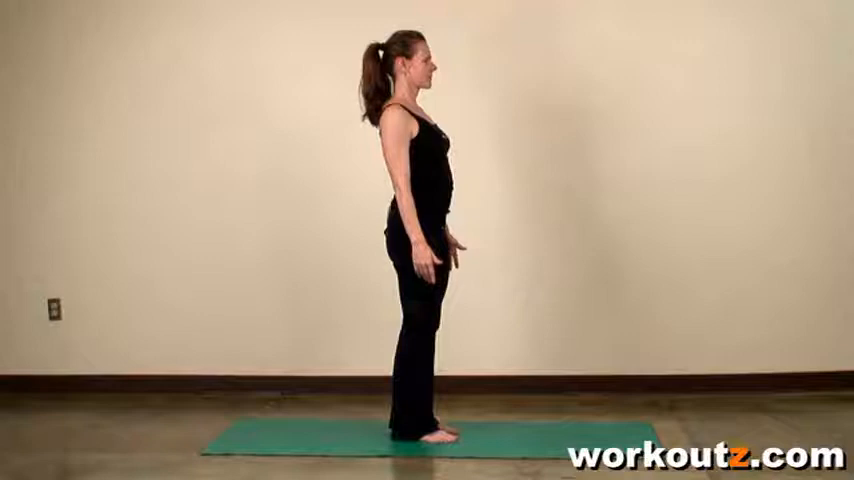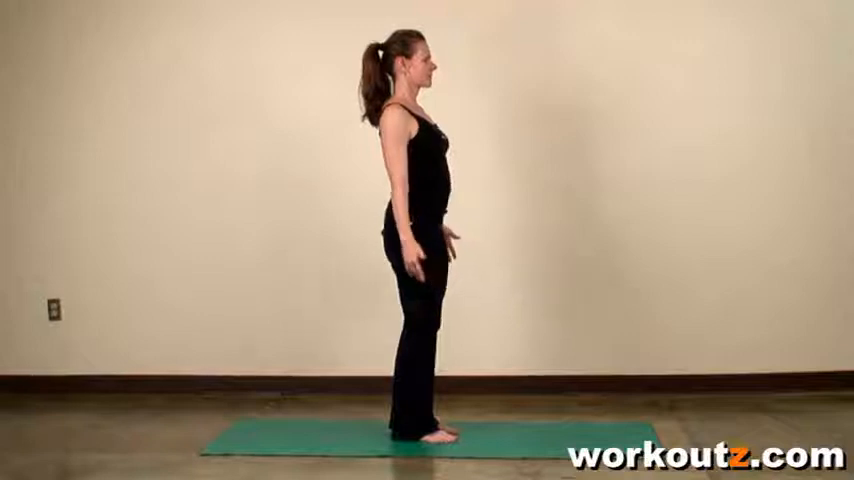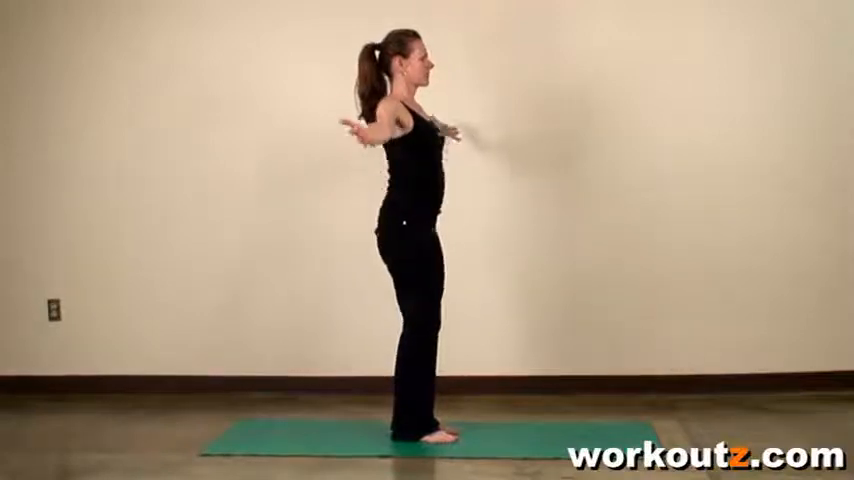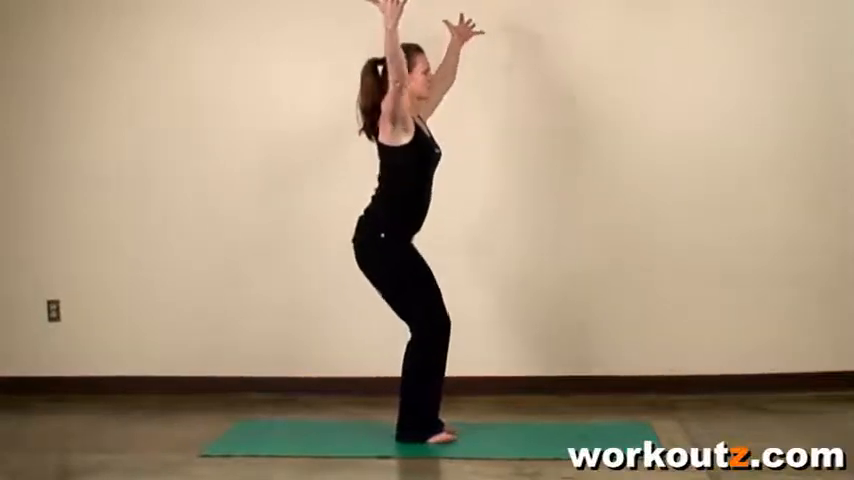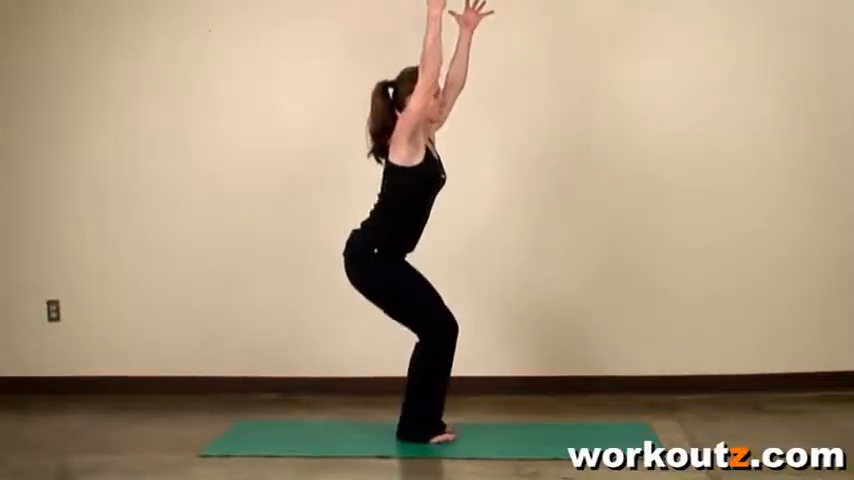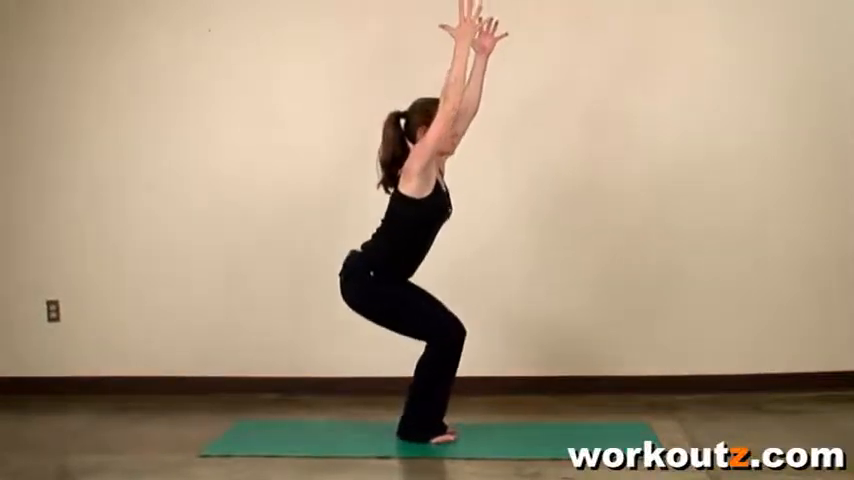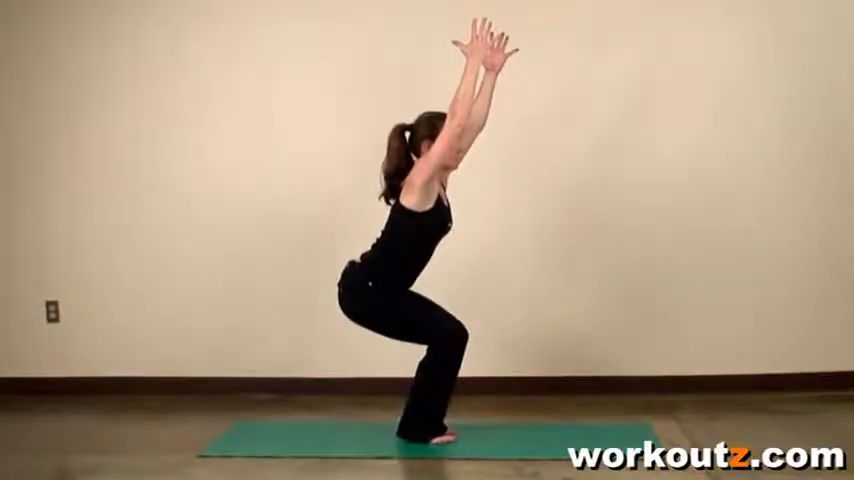
dt=0.7s
person 1, frame 1
left shoulder: (414, 111)
right shoulder: (394, 115)
right elbow: (402, 185)
right wrist: (417, 242)
left hip: (429, 228)
right hip: (413, 232)
left knee: (425, 327)
right knee: (418, 326)
left ankle: (418, 418)
right ankle: (411, 424)
person 1, frame 2
left shoulder: (414, 111)
right shoulder: (395, 115)
right elbow: (399, 182)
right wrist: (406, 239)
left hip: (428, 230)
right hip: (412, 232)
left knee: (426, 326)
right knee: (419, 326)
left ankle: (418, 418)
right ankle: (411, 424)
person 1, frame 3
left shoulder: (412, 107)
right shoulder: (391, 107)
right elbow: (380, 132)
left wrist: (443, 130)
right wrist: (366, 134)
left hip: (421, 228)
right hip: (403, 229)
left knee: (426, 324)
right knee: (420, 324)
left ankle: (419, 419)
right ankle: (411, 424)
person 1, frame 4
left shoulder: (416, 116)
right shoulder: (393, 118)
left elbow: (445, 80)
right elbow: (395, 74)
left wrist: (456, 44)
left hip: (394, 240)
right hip: (379, 241)
left knee: (434, 325)
right knee: (429, 326)
left ankle: (423, 421)
right ankle: (416, 426)
person 1, frame 5
left shoulder: (425, 136)
right shoulder: (405, 138)
left elbow: (455, 84)
right elbow: (428, 75)
left hip: (383, 256)
right hip: (370, 258)
left knee: (440, 330)
right knee: (438, 330)
left ankle: (424, 422)
right ankle: (417, 426)
person 1, frame 6
left shoulder: (435, 167)
right shoulder: (417, 168)
left elbow: (466, 110)
right elbow: (450, 104)
left wrist: (482, 55)
right wrist: (461, 43)
left hip: (381, 278)
right hip: (366, 280)
left knee: (448, 334)
right knee: (446, 335)
left ankle: (424, 422)
right ankle: (419, 427)
person 1, frame 7
left shoulder: (437, 181)
right shoulder: (419, 181)
left elbow: (473, 125)
right elbow: (457, 121)
left wrist: (491, 71)
right wrist: (473, 63)
left hip: (380, 288)
right hip: (364, 290)
left knee: (450, 336)
right knee: (449, 337)
left ankle: (423, 423)
right ankle: (418, 427)
